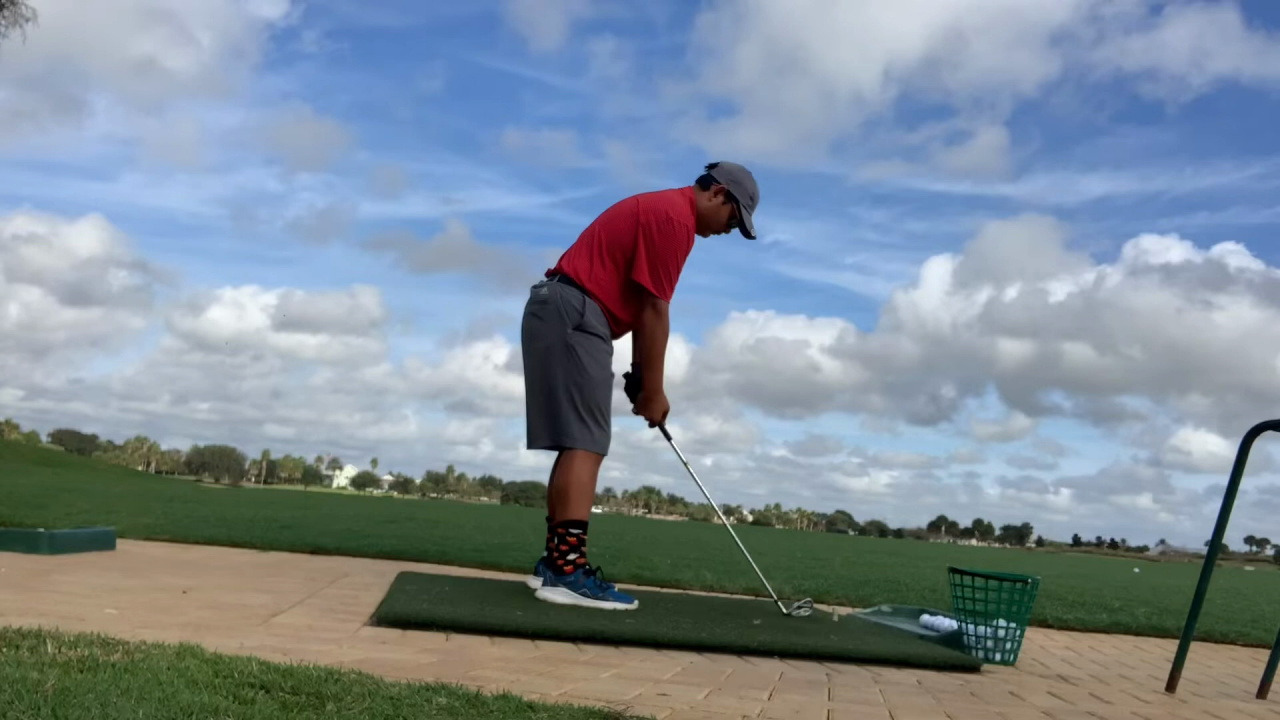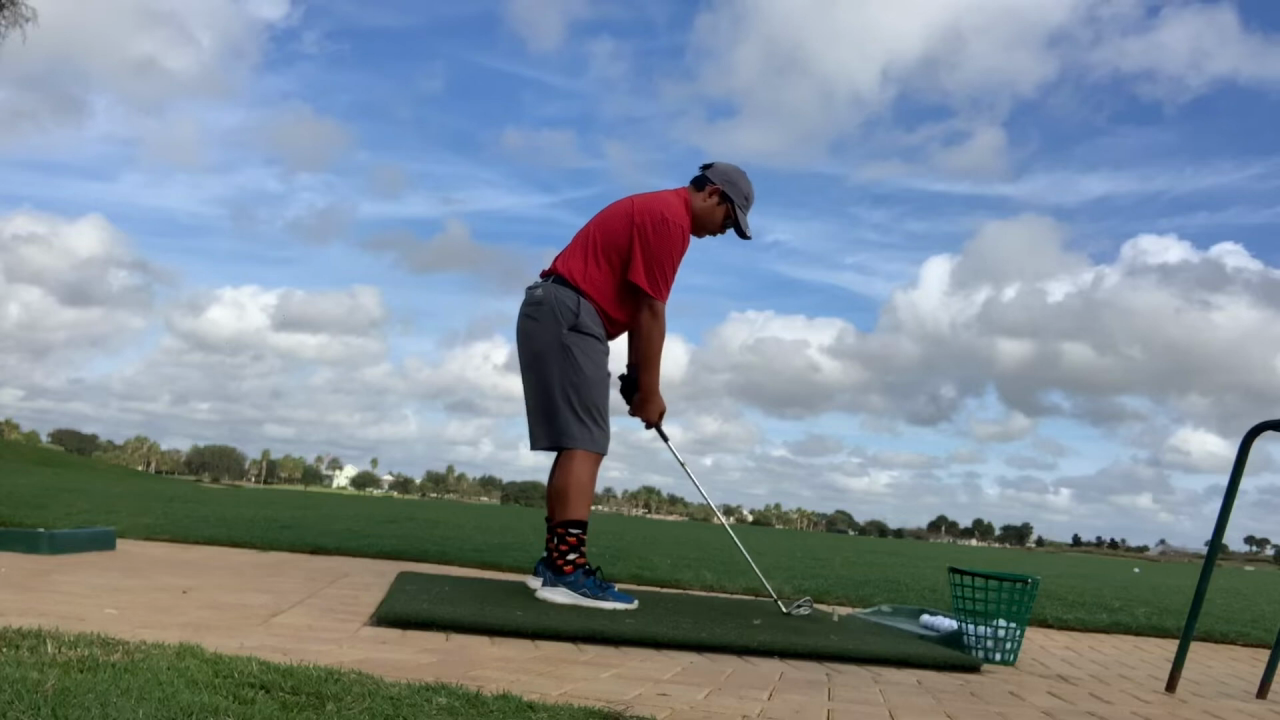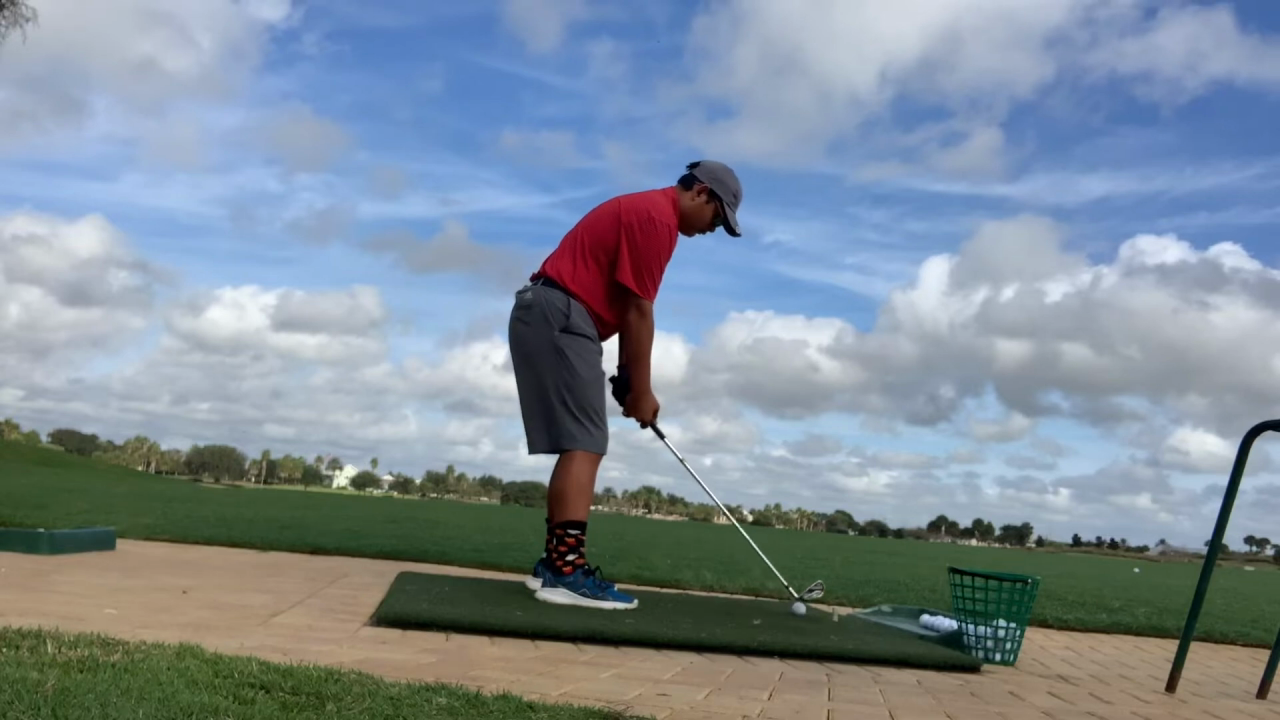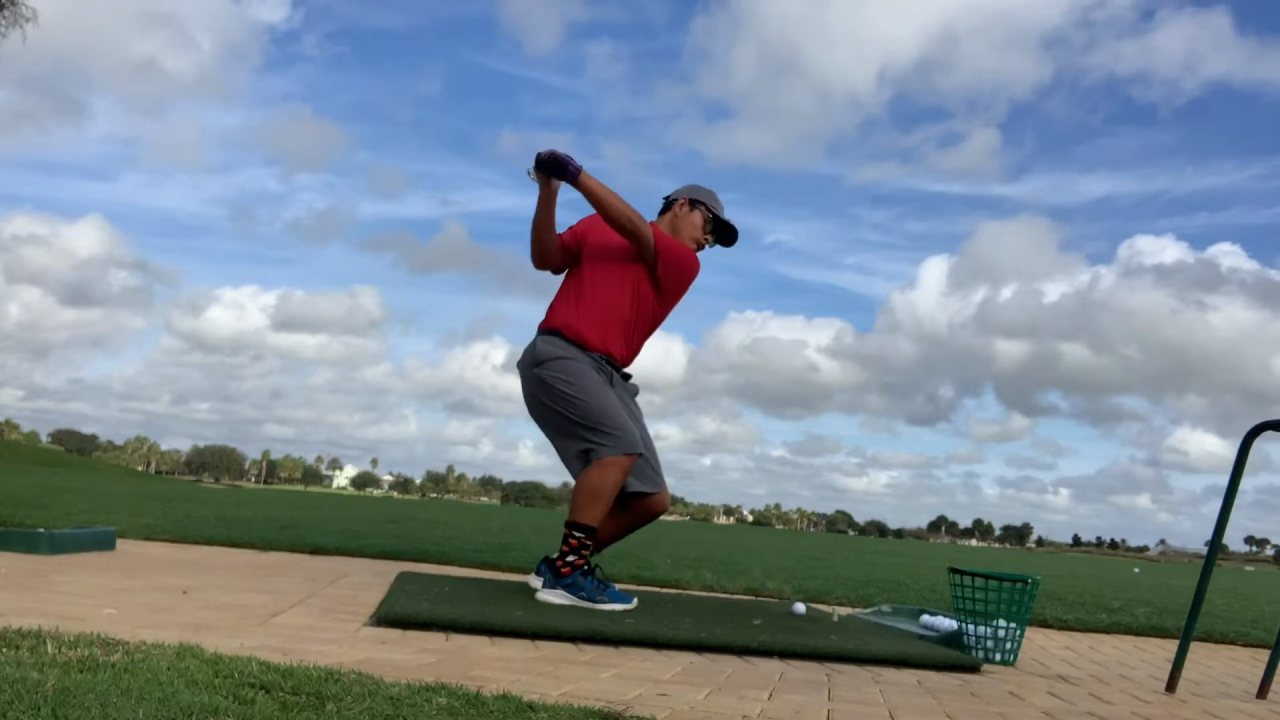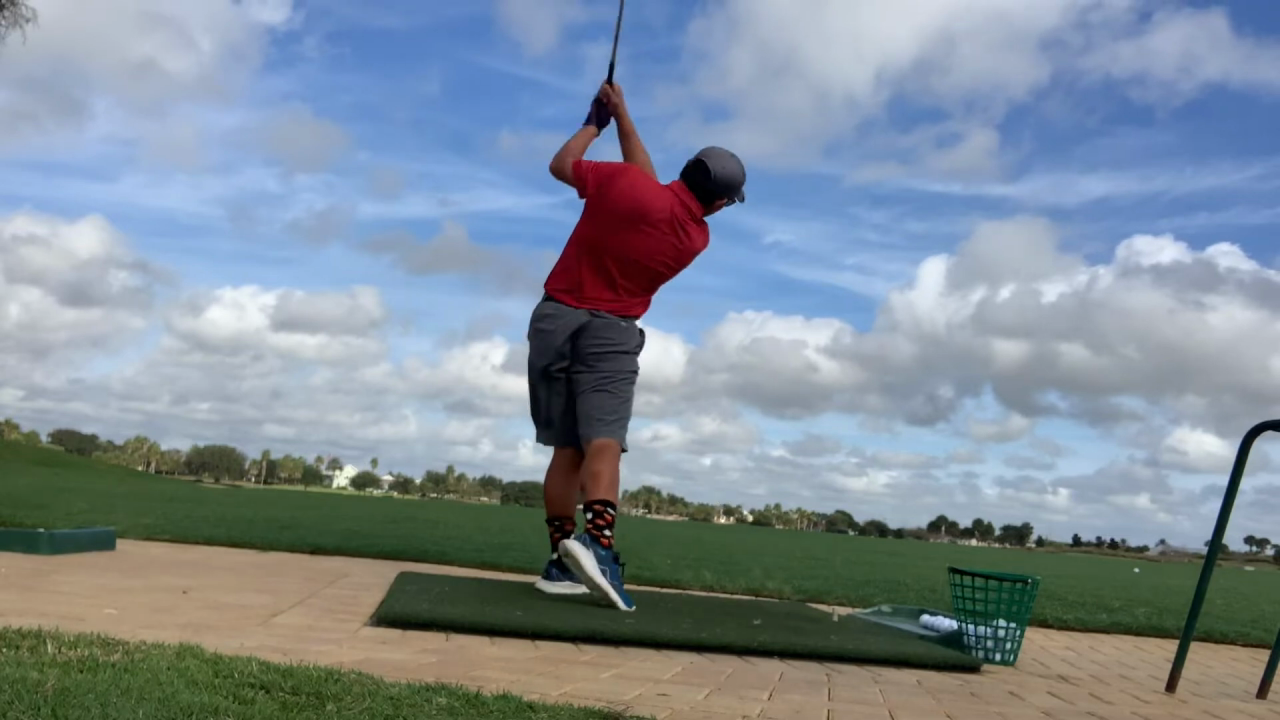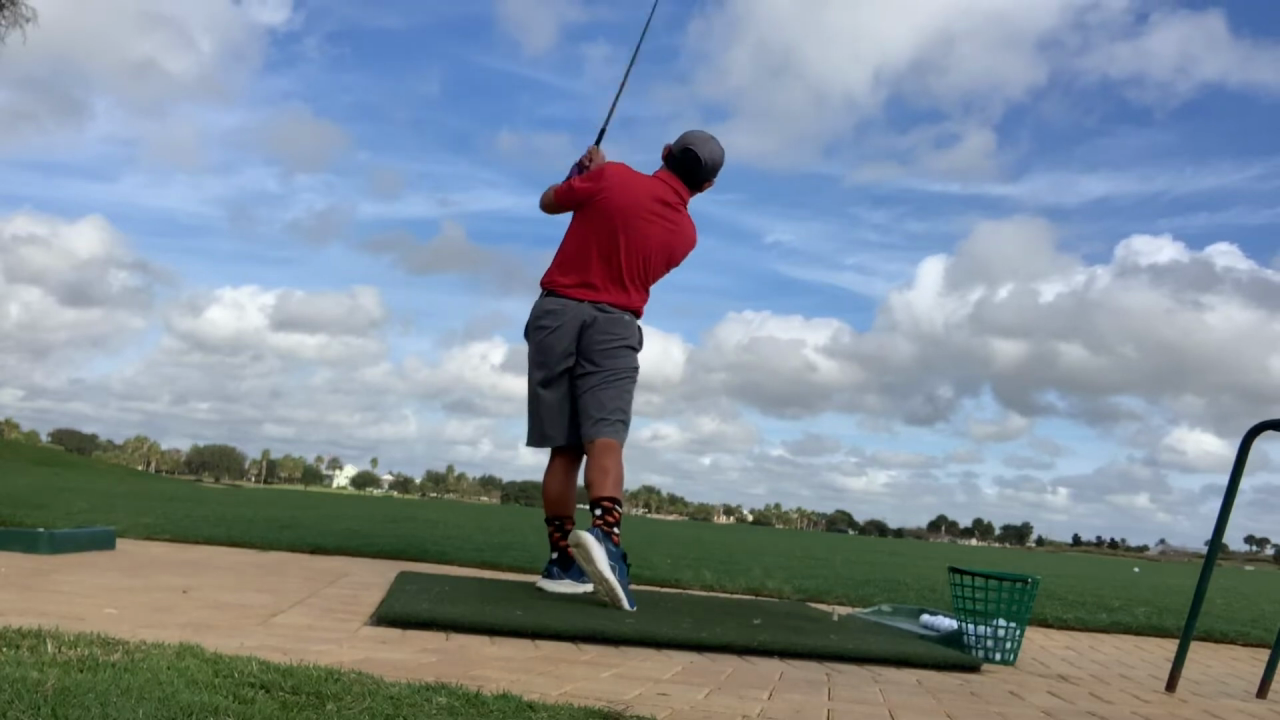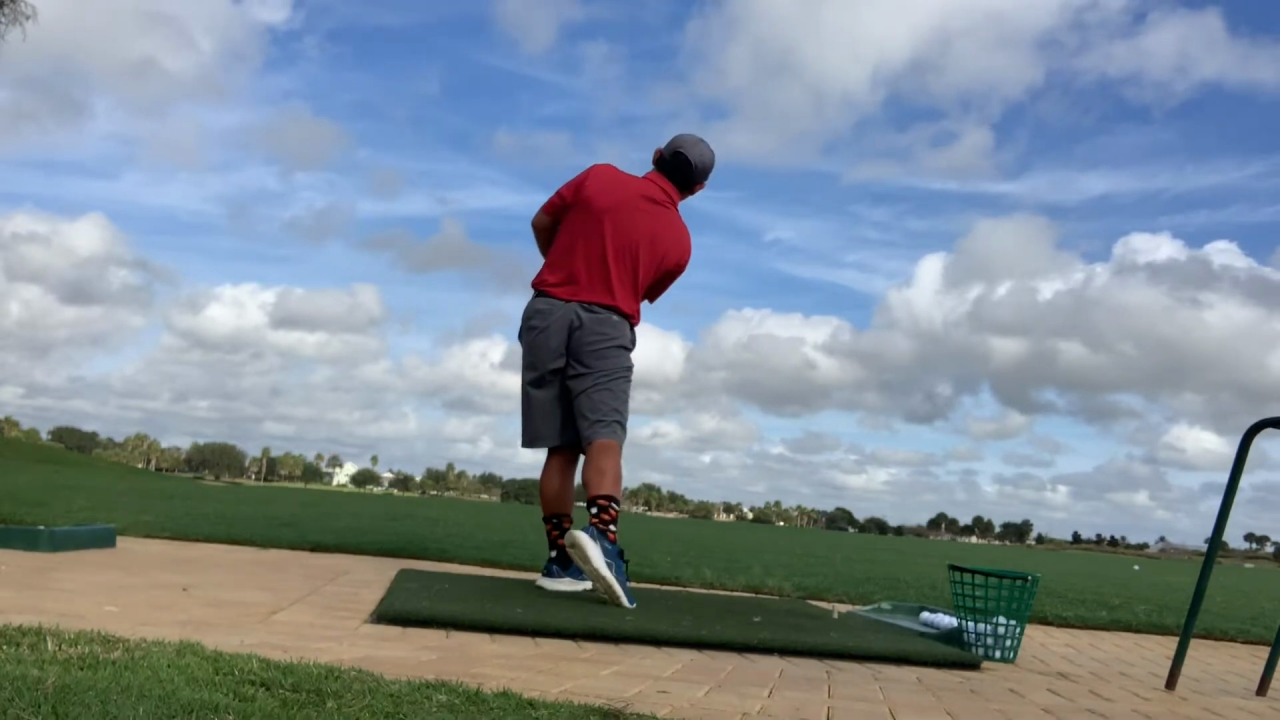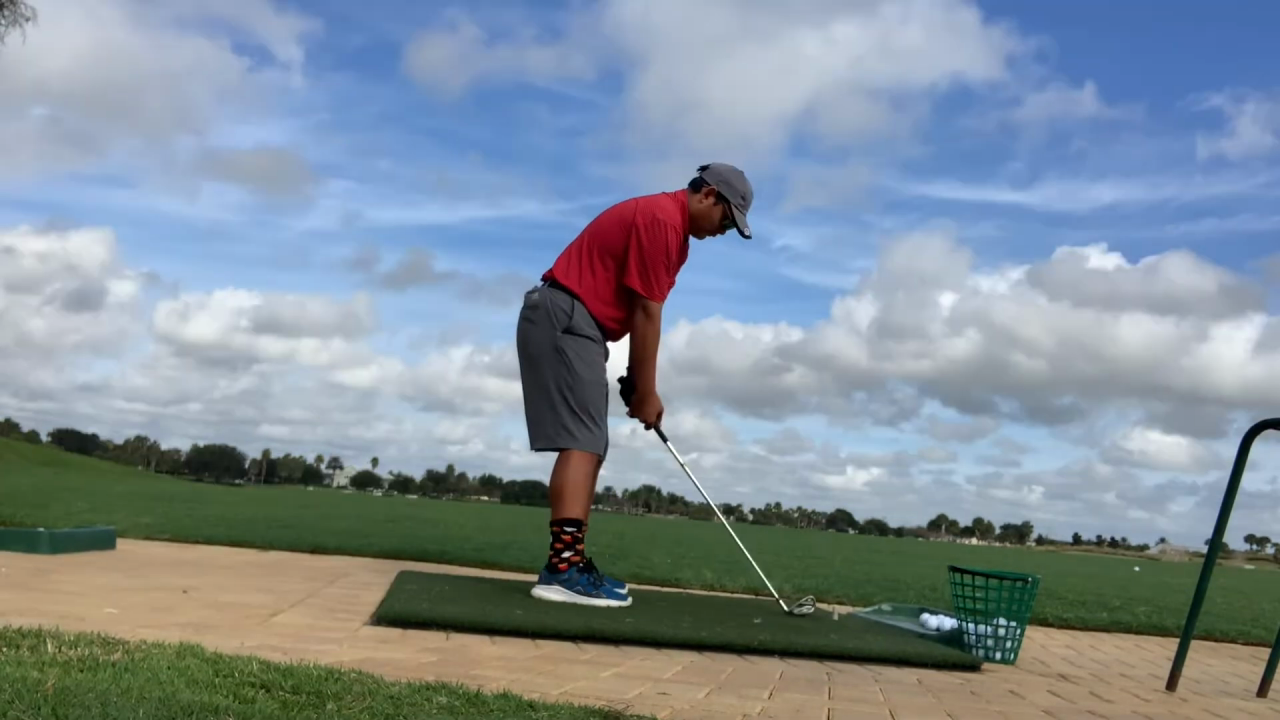
dt=0.7s
person 1, frame 1
left shoulder: (660, 209)
right shoulder: (675, 217)
left elbow: (640, 305)
right elbow: (654, 311)
left wrist: (640, 376)
right wrist: (653, 390)
left hip: (560, 313)
right hip: (573, 315)
left knee: (577, 442)
right knee: (586, 443)
left ankle: (556, 562)
right ankle: (569, 571)
person 1, frame 2
left shoulder: (657, 210)
right shoulder: (670, 218)
left elbow: (636, 307)
right elbow: (650, 312)
left wrist: (636, 378)
right wrist: (650, 391)
left hip: (555, 313)
right hip: (568, 316)
left knee: (575, 442)
right knee: (585, 443)
left ankle: (555, 562)
right ankle: (568, 571)
person 1, frame 3
left shoulder: (649, 214)
right shoulder: (656, 217)
left elbow: (630, 307)
right elbow: (638, 311)
left wrist: (627, 374)
right wrist: (642, 389)
left hip: (551, 318)
right hip: (558, 316)
left knee: (579, 444)
right knee: (584, 444)
left ankle: (555, 562)
right ankle: (566, 571)
person 1, frame 4
left shoulder: (683, 263)
right shoulder: (599, 227)
left elbow: (633, 227)
right elbow: (545, 260)
left wrist: (575, 174)
right wrist: (547, 190)
left hip: (607, 375)
right hip: (557, 357)
left knee: (653, 498)
right knee: (618, 449)
left ankle: (563, 565)
right ankle: (567, 572)
person 1, frame 5
left shoulder: (625, 184)
right shoulder: (696, 238)
left elbow: (560, 165)
left wrist: (602, 114)
right wrist: (623, 117)
left hip: (555, 319)
right hip: (610, 333)
left knee: (566, 446)
right knee: (602, 442)
left ankle: (562, 560)
right ankle: (596, 538)
person 1, frame 6
left shoulder: (614, 180)
right shoulder: (685, 233)
left elbow: (549, 201)
left wrist: (588, 165)
left hip: (556, 314)
right hip: (613, 327)
left knee: (564, 447)
right knee: (605, 437)
left ankle: (562, 561)
right ankle: (604, 535)
person 1, frame 7
left shoulder: (600, 177)
right shoulder: (678, 240)
left elbow: (541, 223)
left hip: (547, 313)
right hip: (605, 326)
left knee: (561, 446)
right knee: (604, 435)
left ankle: (561, 559)
right ankle: (601, 532)
person 1, frame 8
left shoulder: (667, 223)
right shoulder: (661, 218)
left elbow: (639, 311)
right elbow: (646, 313)
left wrist: (638, 382)
right wrist: (646, 392)
left hip: (570, 322)
right hip: (564, 317)
left knee: (586, 443)
right knee: (582, 442)
left ankle: (568, 563)
right ankle: (564, 567)
